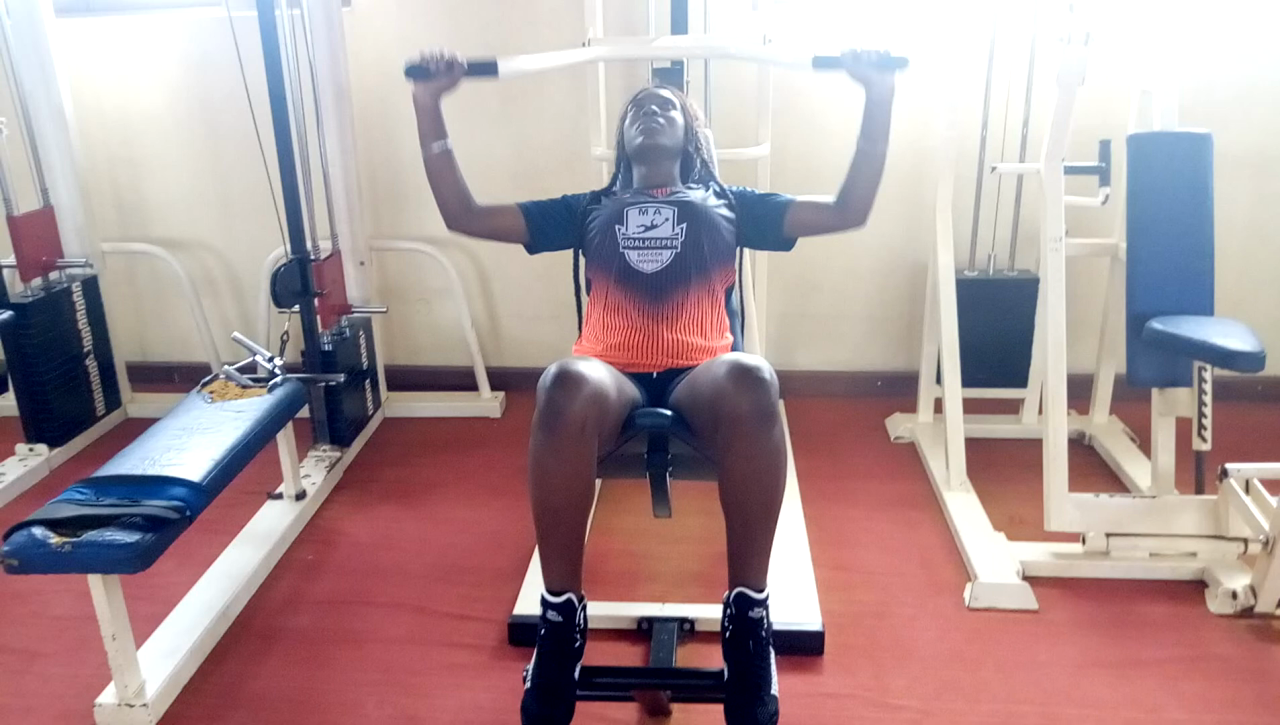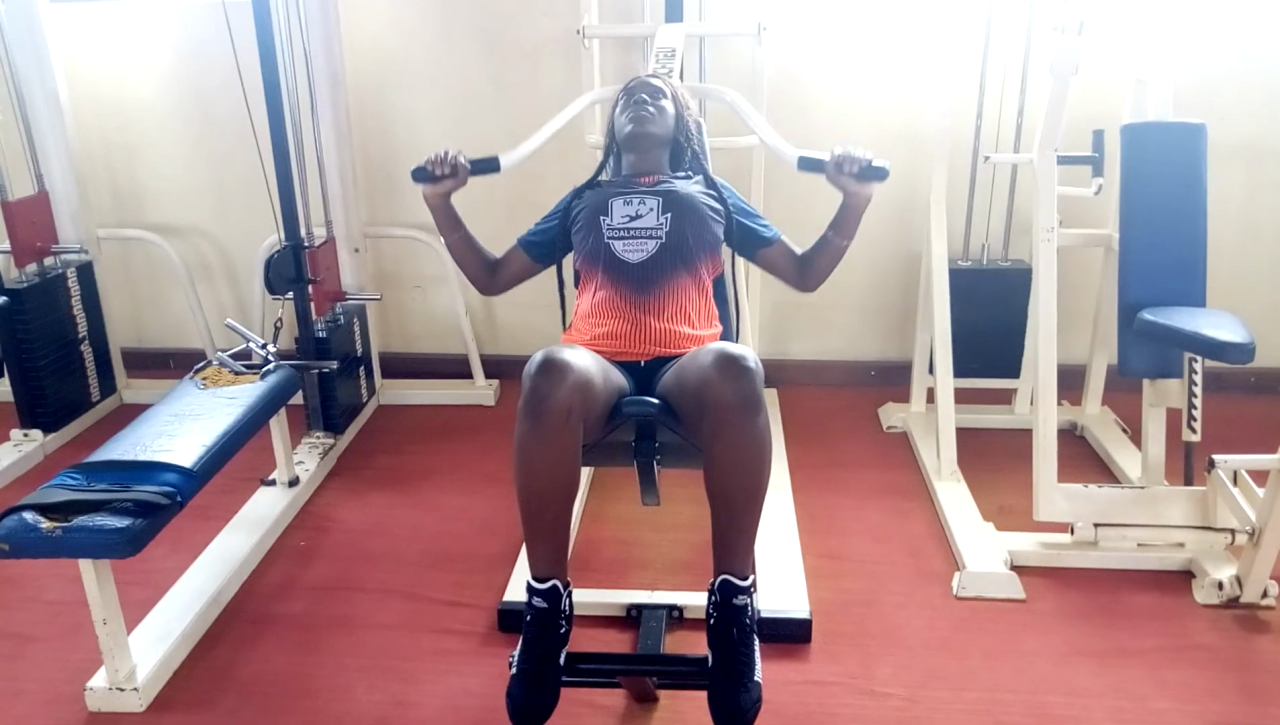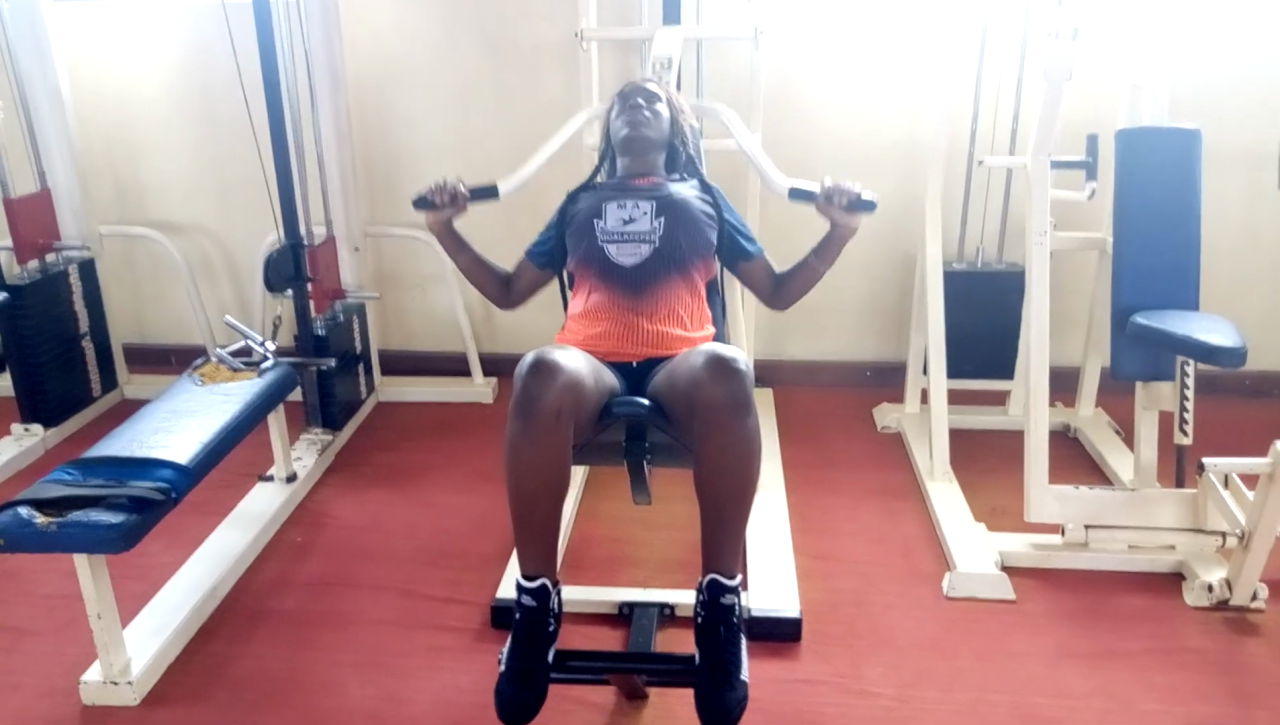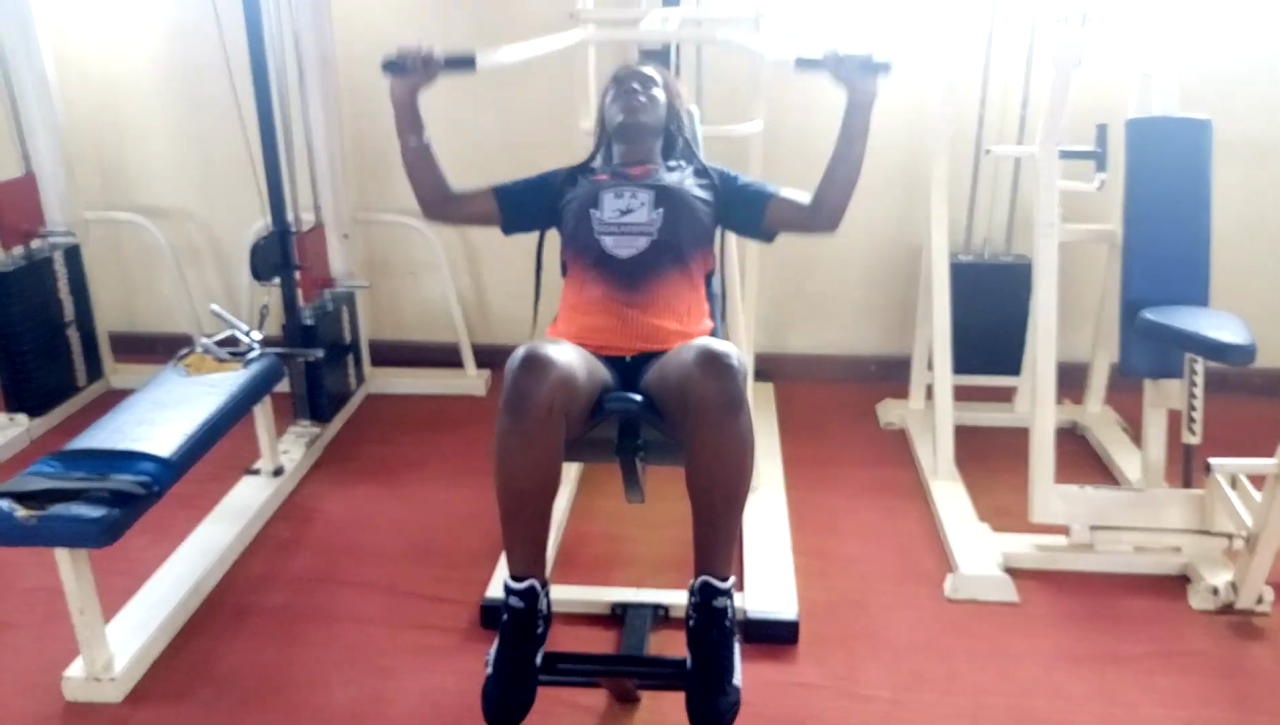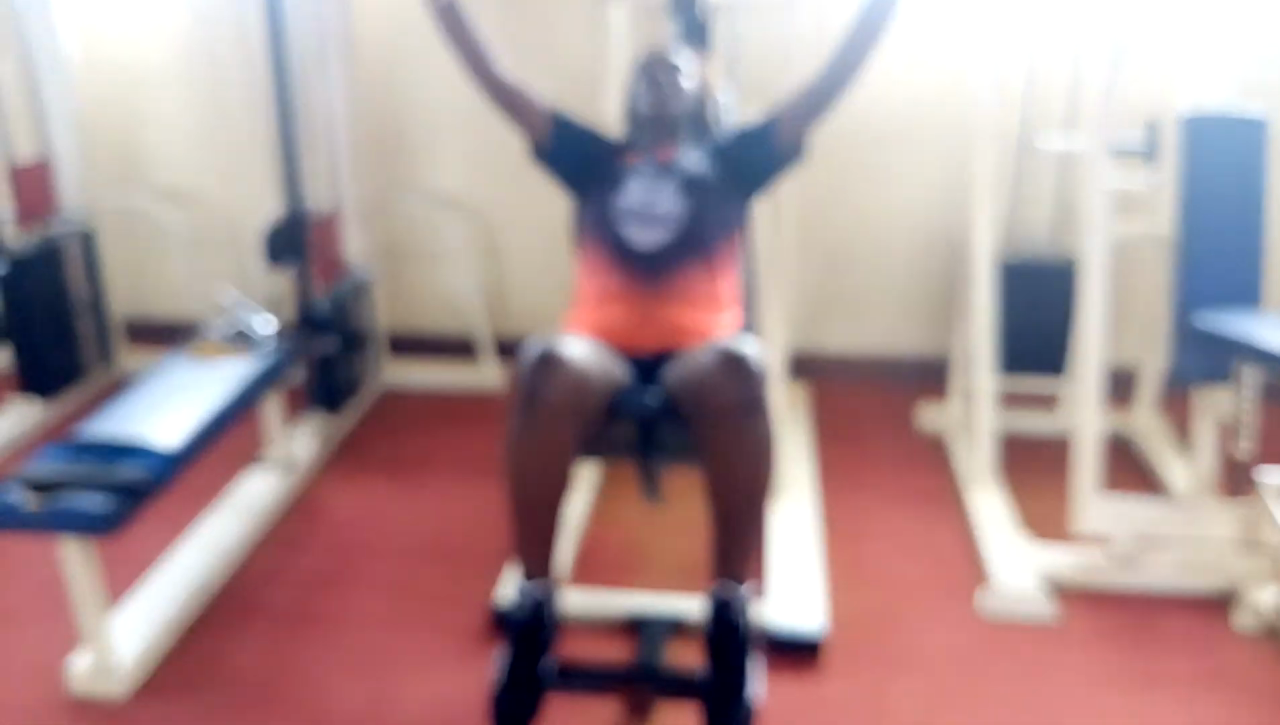
dt=0.4s
person 1, frame 1
left shoulder: (728, 202)
right shoulder: (589, 208)
left elbow: (850, 211)
right elbow: (463, 216)
left wrist: (877, 99)
right wrist: (429, 107)
left hip: (702, 375)
right hip: (609, 376)
left knee: (751, 381)
right knee: (565, 385)
left ankle: (747, 613)
right ankle: (561, 616)
person 1, frame 2
left shoulder: (711, 193)
right shoulder: (583, 200)
left elbow: (803, 273)
right elbow: (492, 278)
left wrist: (851, 203)
right wrist: (443, 207)
left hip: (687, 362)
right hip: (598, 362)
left knee: (736, 369)
right knee: (549, 372)
left ankle: (733, 600)
right ankle: (547, 601)
person 1, frame 3
left shoulder: (704, 197)
right shoulder: (579, 202)
left elbow: (780, 291)
right elbow: (505, 291)
left wrist: (838, 229)
right wrist: (445, 227)
left hip: (680, 362)
right hip: (590, 361)
left knee: (727, 370)
right knee: (540, 373)
left ankle: (721, 601)
right ankle: (536, 602)
person 1, frame 4
left shoulder: (705, 182)
right shoulder: (568, 185)
left elbow: (824, 214)
right elbow: (439, 203)
left wrist: (859, 101)
right wrist: (405, 99)
left hip: (675, 355)
right hip: (583, 354)
left knee: (718, 366)
right knee: (532, 369)
left ankle: (713, 600)
right ankle: (525, 598)
person 1, frame 5
left shoulder: (731, 164)
right shoulder: (593, 160)
left elbow: (831, 82)
right elbow: (492, 78)
left hip: (697, 354)
right hip: (602, 351)
left knee: (739, 367)
right knee: (545, 364)
left ankle: (730, 612)
right ankle: (533, 606)
